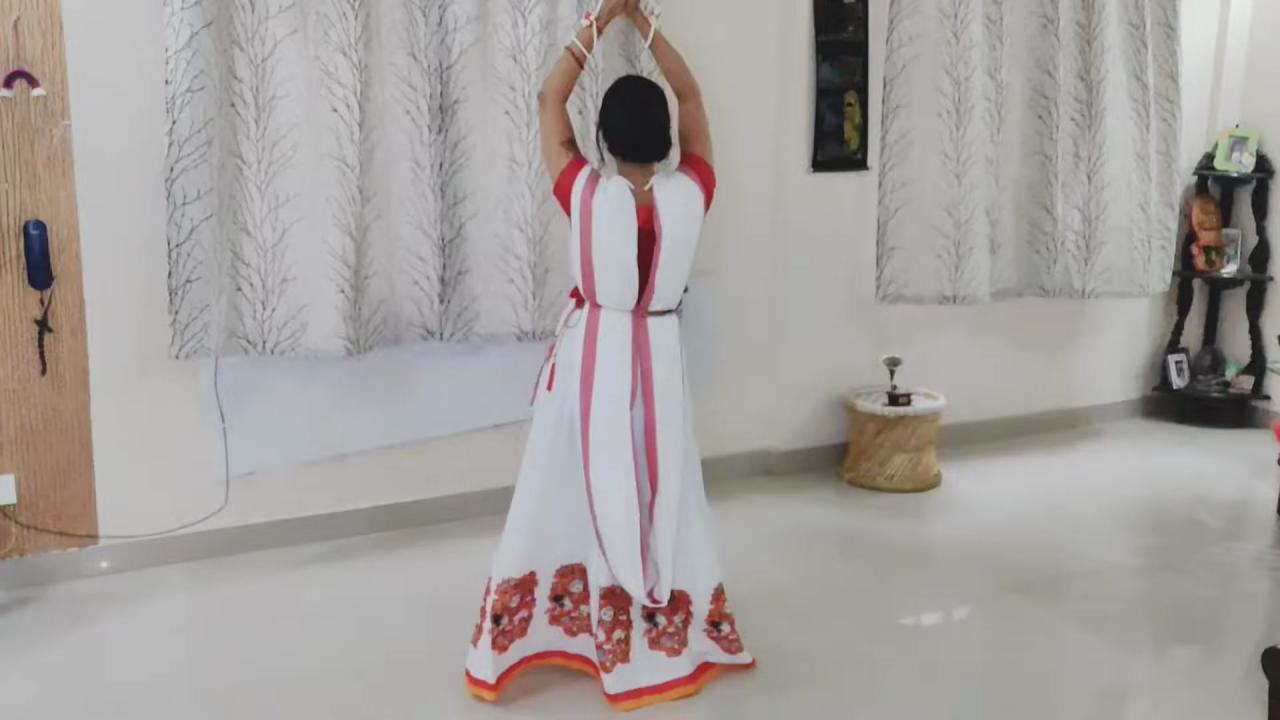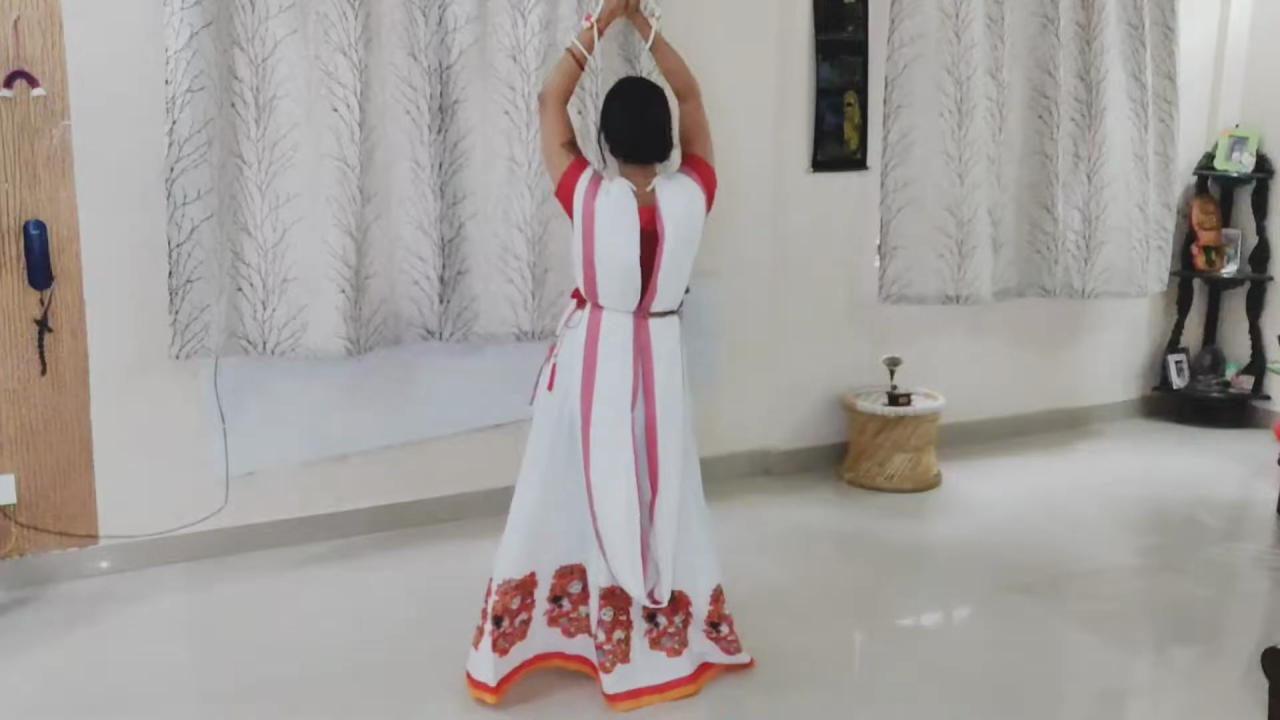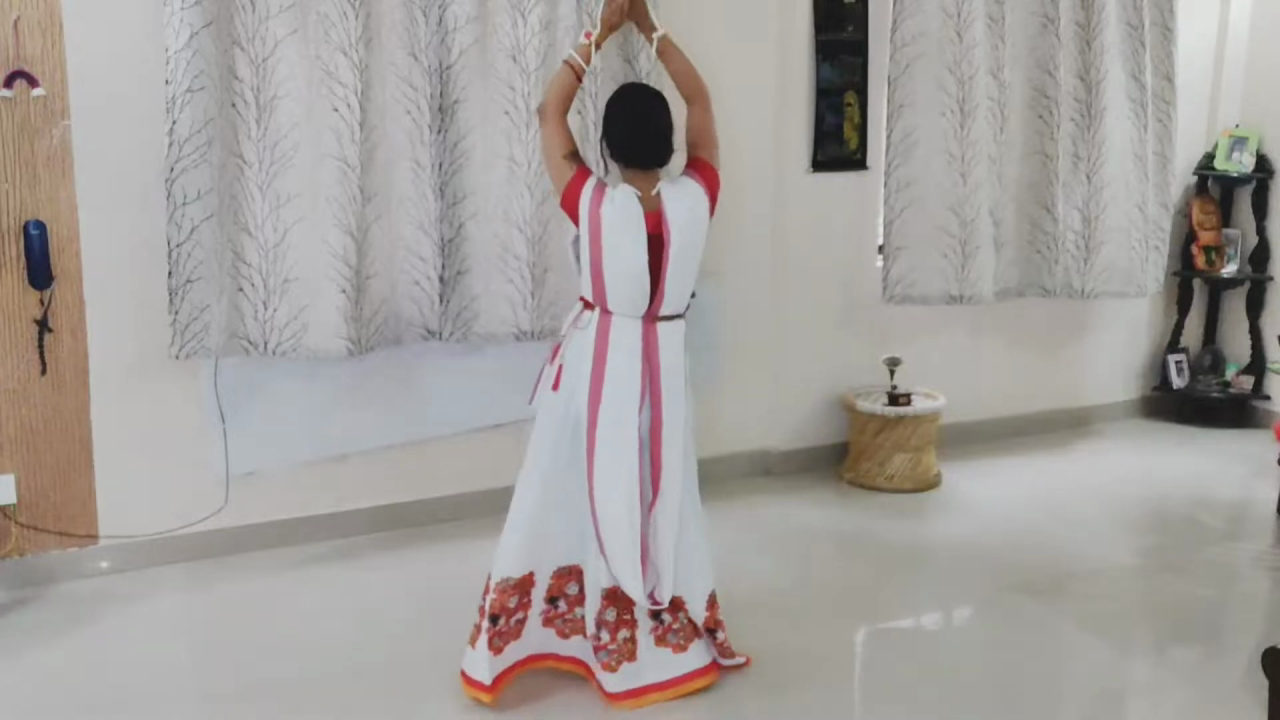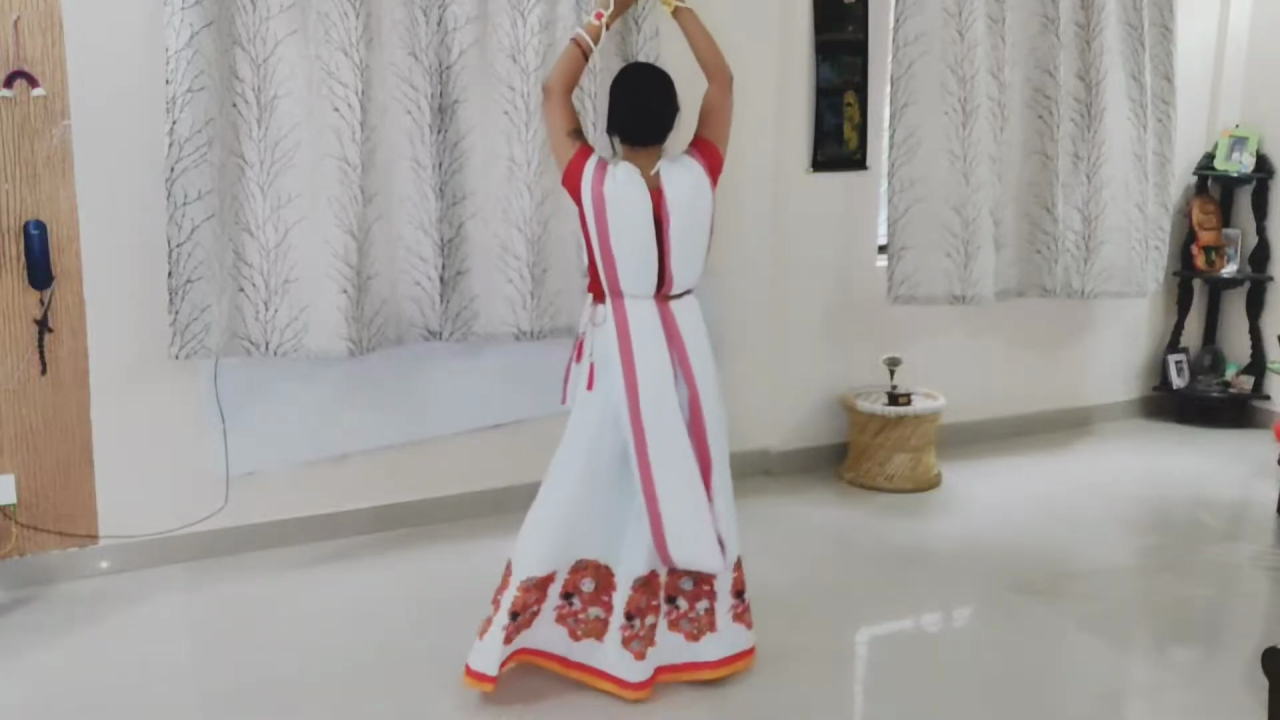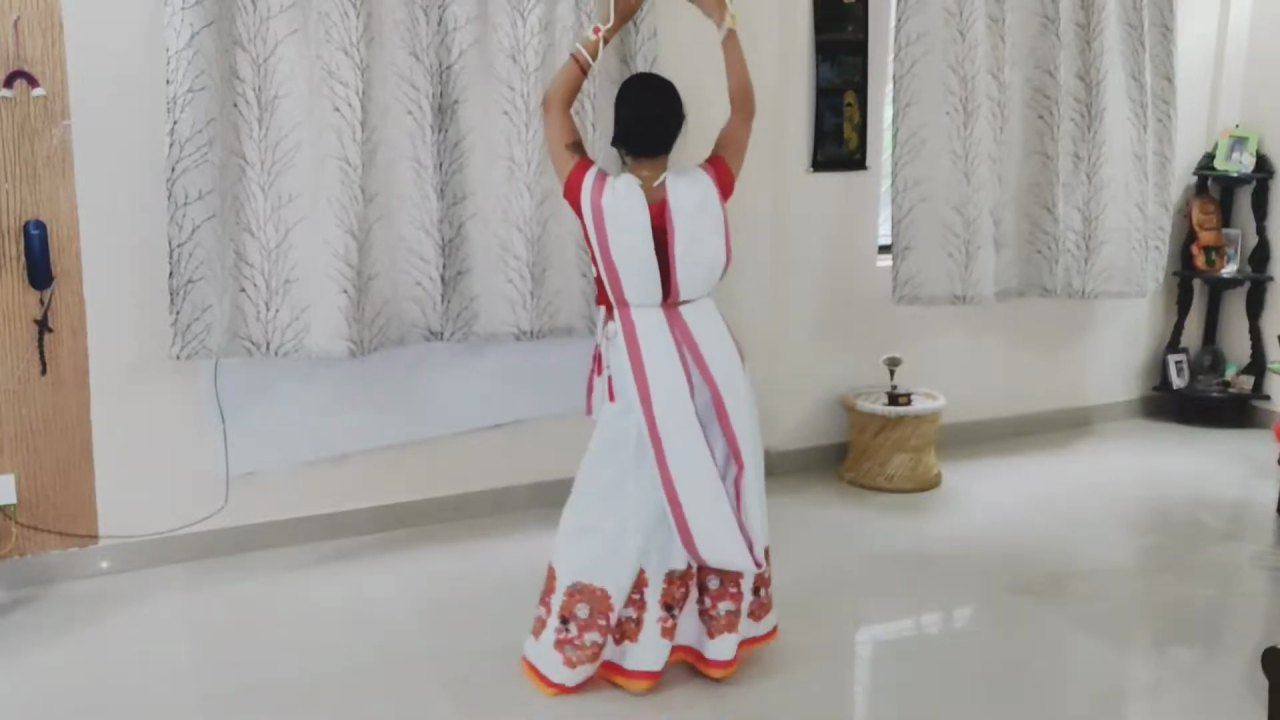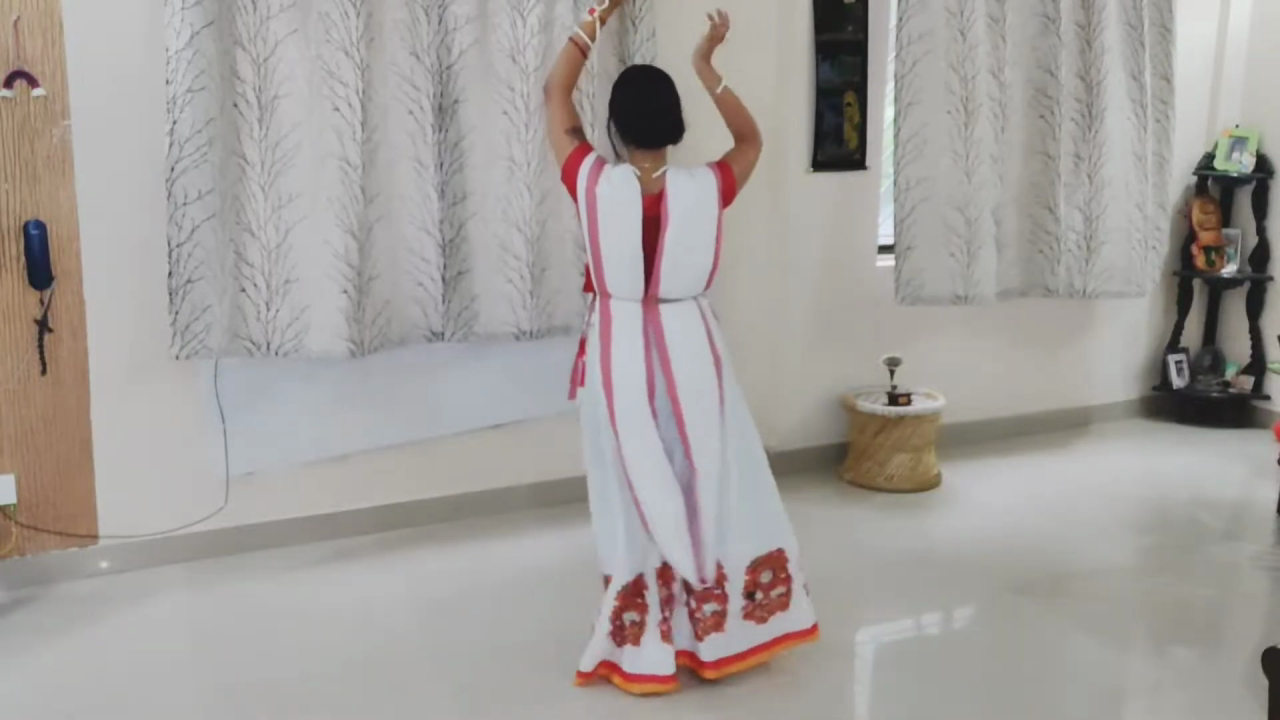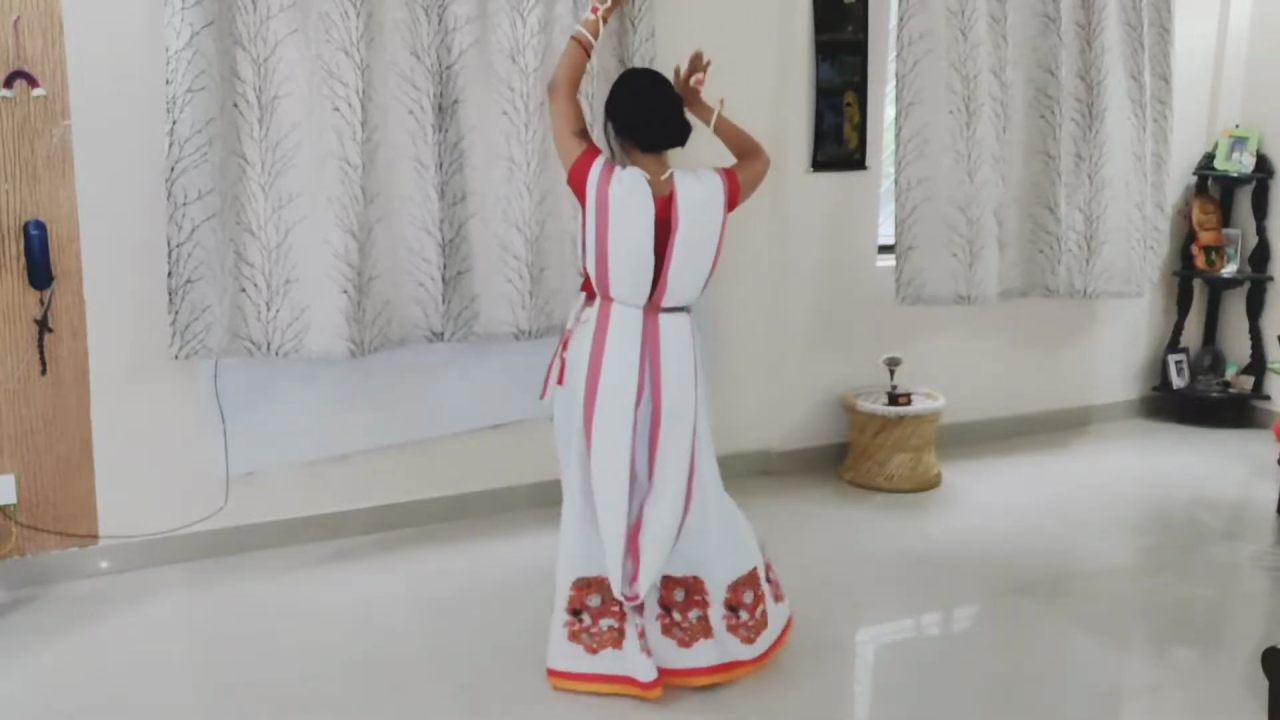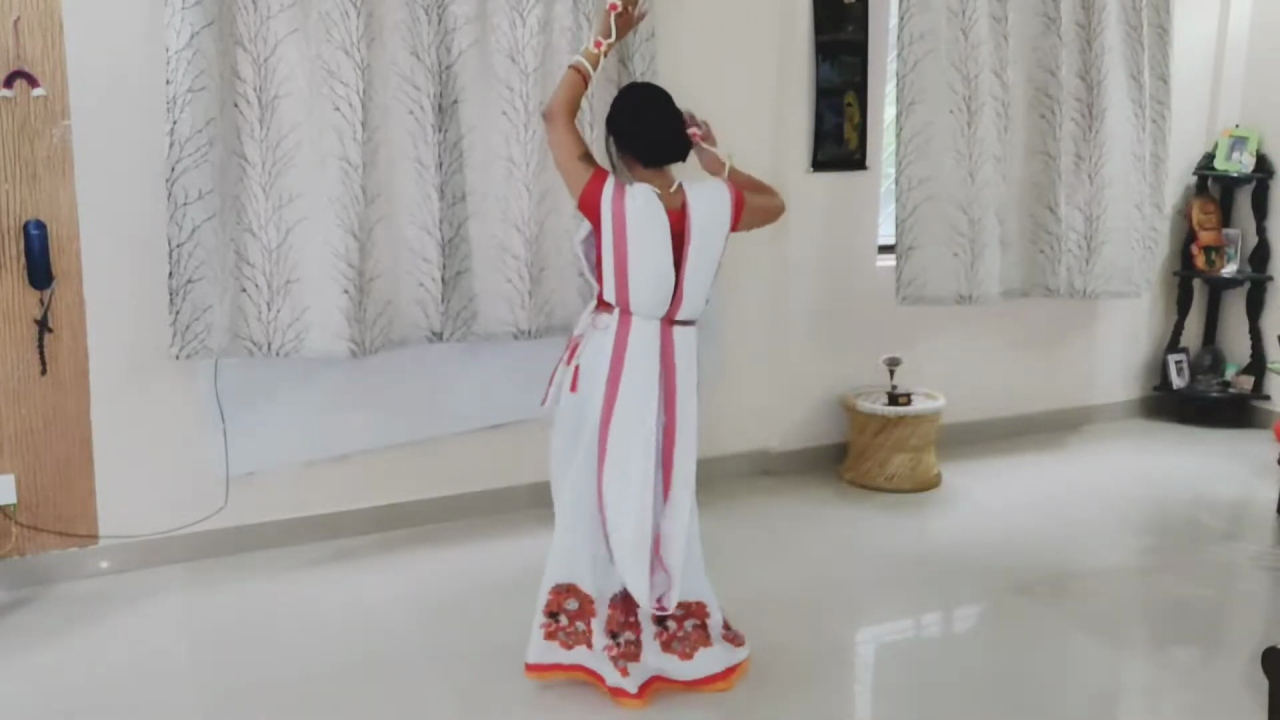
dt=0.3s
person 1, frame 1
left shoulder: (585, 194)
right shoulder: (690, 194)
left elbow: (551, 100)
right elbow: (691, 97)
left hip: (589, 358)
right hip: (656, 360)
left knee: (571, 501)
right knee: (660, 500)
left ankle: (509, 650)
right ankle: (667, 646)
person 1, frame 2
left shoulder: (587, 196)
right shoulder: (692, 196)
left elbow: (550, 102)
right elbow: (691, 98)
left hip: (590, 360)
right hip: (657, 361)
left knee: (569, 506)
right knee: (659, 504)
left ankle: (506, 653)
right ankle: (673, 646)
person 1, frame 3
left shoulder: (592, 202)
right shoulder: (695, 199)
left elbow: (550, 112)
right elbow: (700, 102)
left hip: (593, 366)
right hip: (659, 366)
left knee: (564, 506)
right knee: (657, 505)
left ankle: (507, 653)
right ankle: (676, 645)
person 1, frame 4
left shoulder: (594, 183)
right shoulder: (696, 177)
left elbow: (554, 93)
right elbow: (722, 82)
left hip: (618, 354)
right hip: (684, 347)
left knee: (586, 497)
right knee: (687, 492)
right ankle: (702, 634)
person 1, frame 5
left shoulder: (595, 195)
right shoulder: (705, 190)
left elbow: (554, 105)
right elbow: (746, 111)
left hip: (639, 362)
right hip: (707, 355)
left knee: (617, 504)
right knee: (718, 490)
left ankle: (622, 647)
right ankle: (717, 639)
person 1, frame 6
left shoulder: (593, 182)
right shoulder: (704, 190)
left elbow: (555, 93)
right elbow: (751, 140)
right wrist: (707, 70)
left hip: (618, 357)
right hip: (690, 352)
left knee: (634, 503)
right knee: (717, 490)
left ankle: (637, 652)
right ankle: (719, 636)
person 1, frame 7
left shoulder: (601, 186)
right shoulder: (706, 193)
left elbow: (559, 93)
right elbow: (757, 160)
right wrist: (700, 105)
left hip: (600, 356)
right hip: (669, 357)
left knee: (602, 504)
right knee: (678, 491)
left ankle: (621, 649)
right ankle: (711, 635)
person 1, frame 8
left shoulder: (610, 201)
right shoulder: (713, 205)
left elbow: (557, 116)
right elbow: (775, 204)
right wrist: (717, 161)
left hip: (608, 367)
right hip: (672, 369)
left knee: (597, 511)
right knee: (659, 511)
left ankle: (608, 653)
right ankle: (693, 647)
